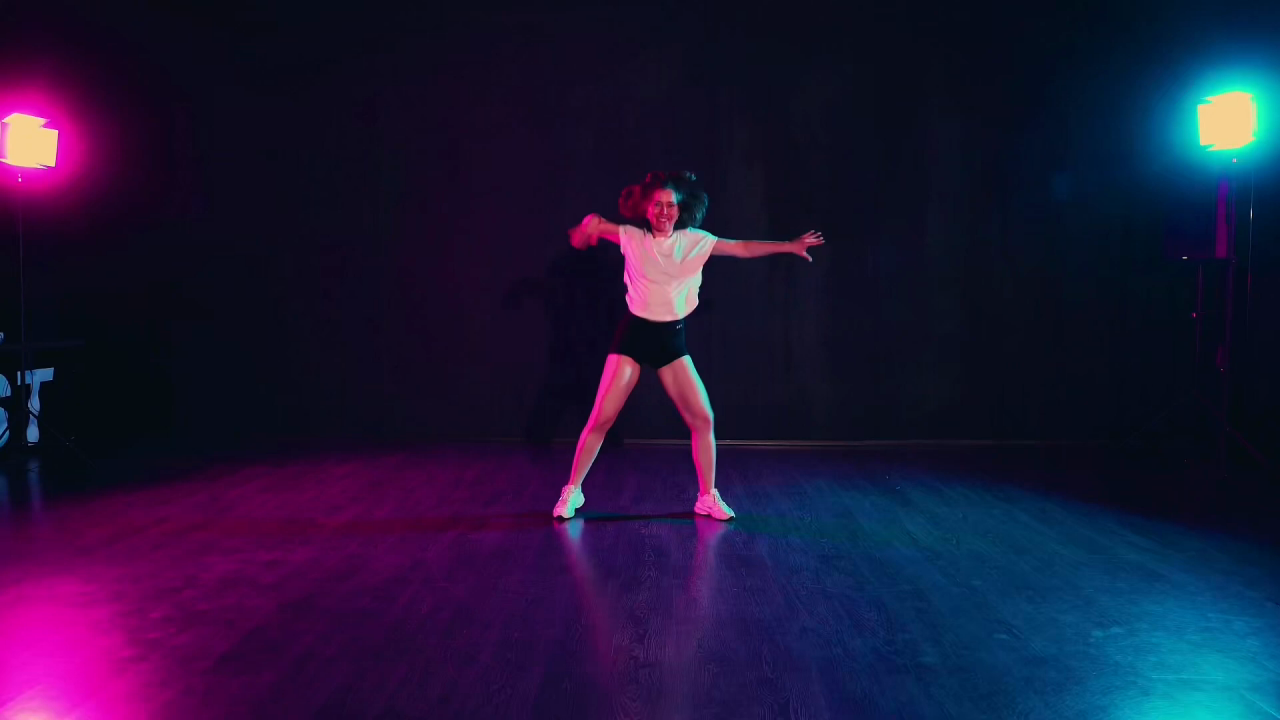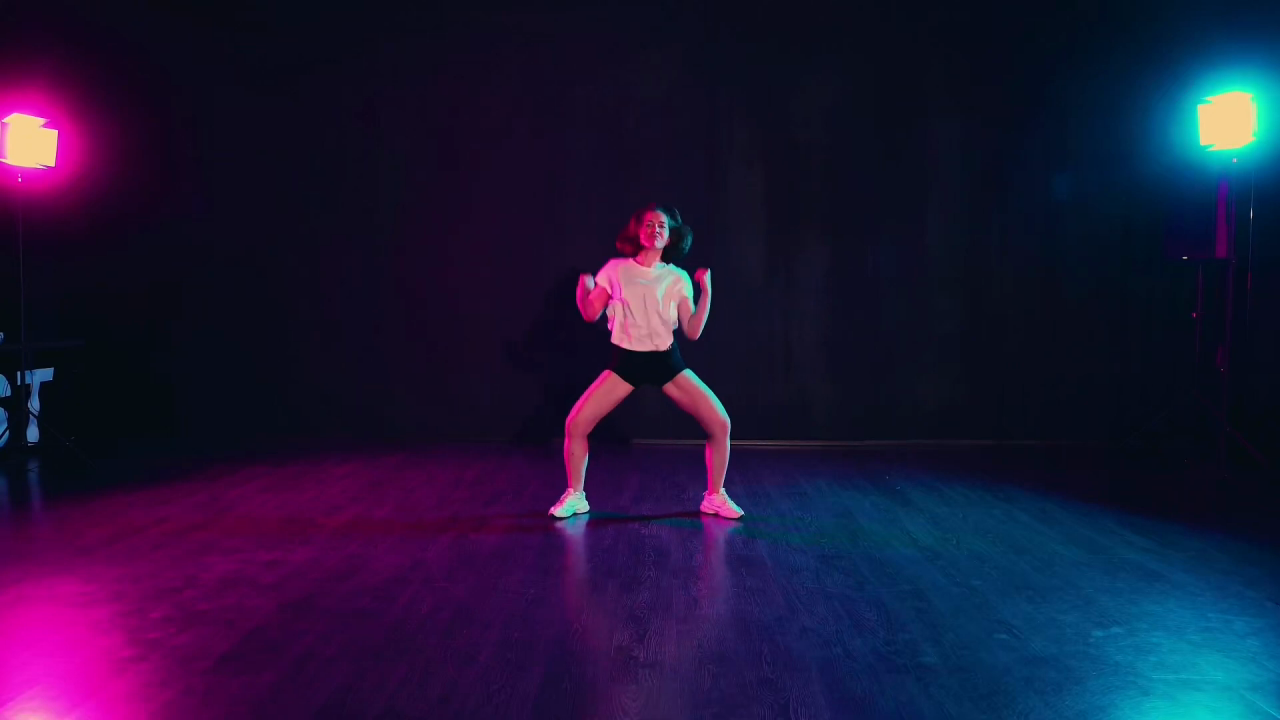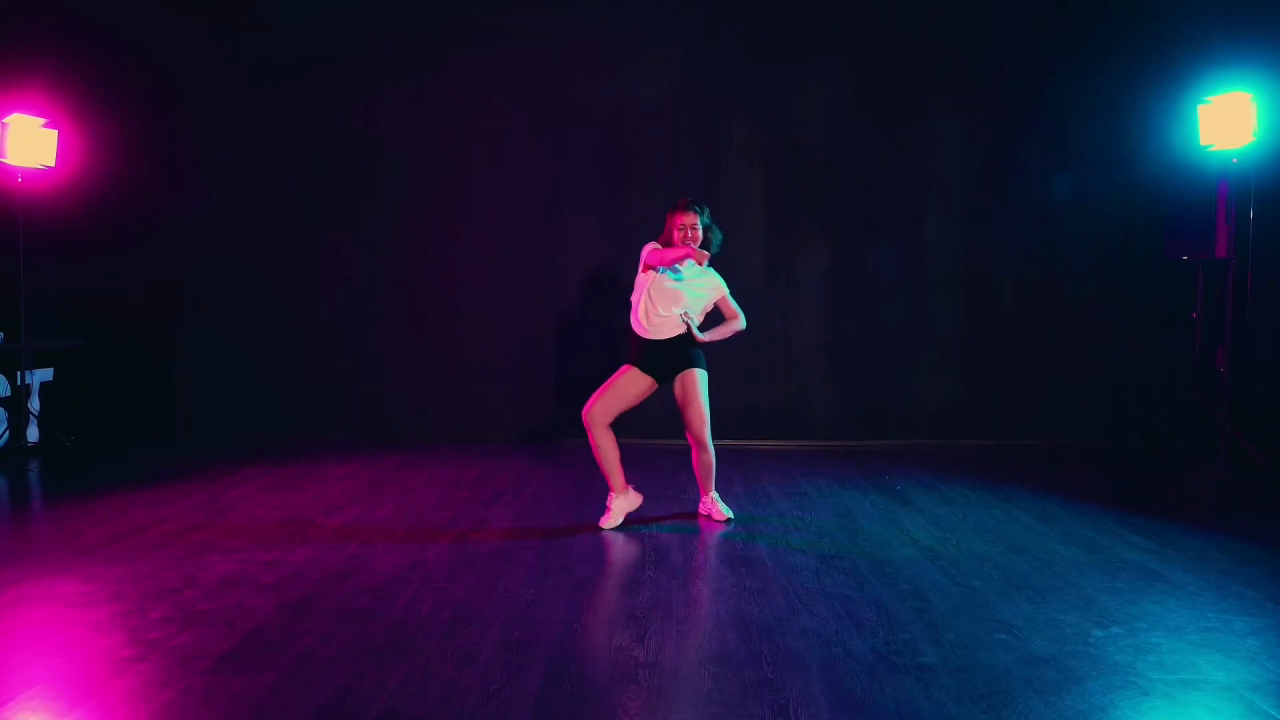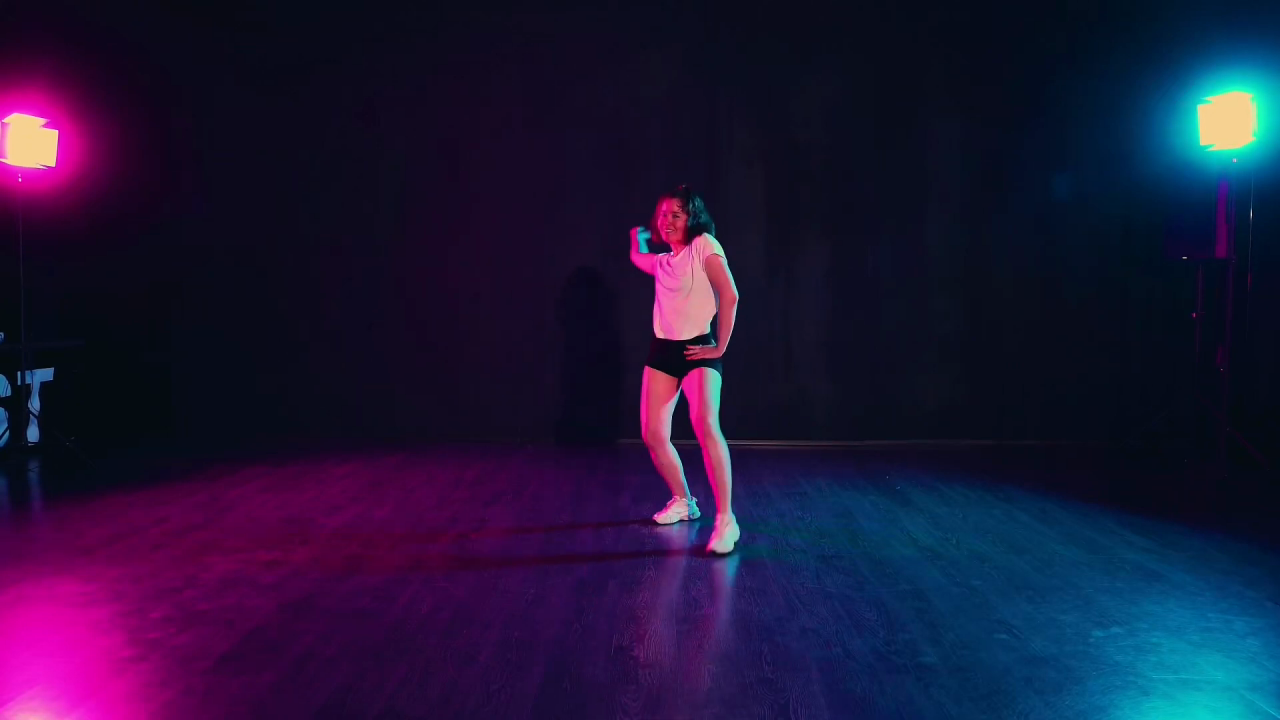
dt=1s
person 1, frame 1
left shoulder: (694, 239)
right shoulder: (632, 236)
left elbow: (743, 248)
right elbow: (588, 233)
left wrist: (790, 245)
right wrist: (588, 226)
left hip: (671, 338)
right hip: (634, 335)
left knee: (703, 419)
right knee: (601, 419)
left ankle: (708, 496)
right ankle: (572, 491)
person 1, frame 2
left shoulder: (678, 278)
right shoulder: (615, 268)
left elbow: (694, 332)
right elbow: (590, 313)
left wrist: (707, 291)
right wrist: (583, 289)
left hip: (666, 362)
right hip: (625, 361)
left knee: (720, 424)
right knee: (575, 423)
left ankle: (715, 496)
right ankle: (575, 495)
person 1, frame 3
left shoulder: (709, 278)
right shoulder: (653, 252)
left elbow: (738, 320)
right elbow: (659, 261)
left wrist: (703, 336)
right wrist: (686, 253)
left hip: (684, 353)
right hip: (645, 355)
left knee: (700, 438)
right knee: (592, 415)
left ankle: (709, 498)
right ankle: (621, 494)
person 1, frame 4
left shoulder: (705, 245)
right shoulder: (663, 262)
left elbow: (729, 296)
right elbow: (639, 258)
left wrist: (720, 346)
right wrist: (638, 236)
left hip: (699, 354)
right hip: (662, 353)
left knee: (704, 425)
right knee: (653, 435)
left ankle: (725, 519)
right ankle: (682, 501)
